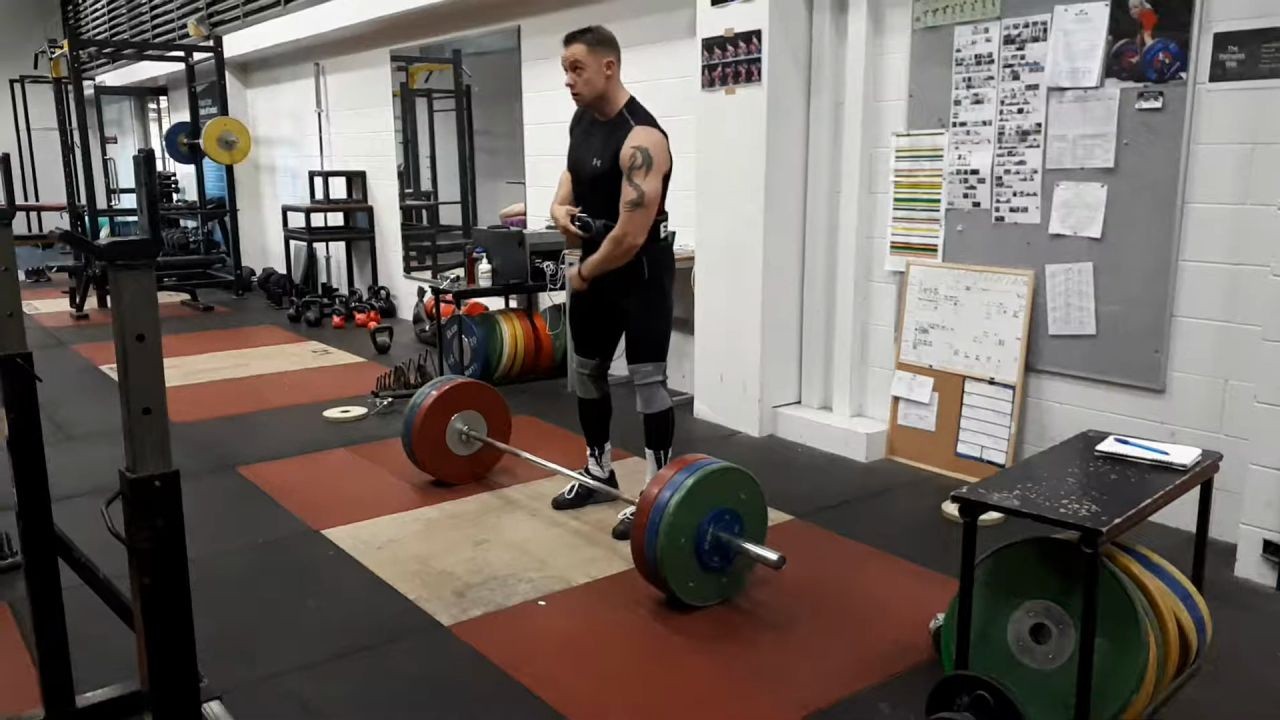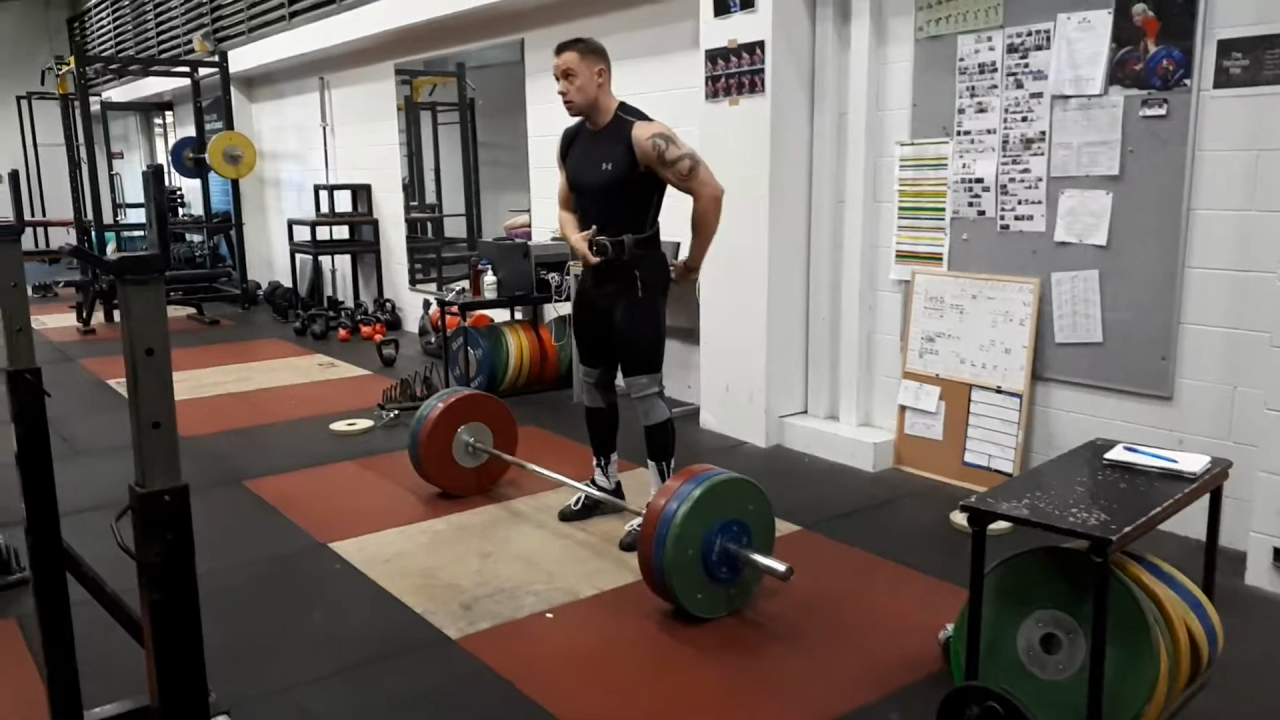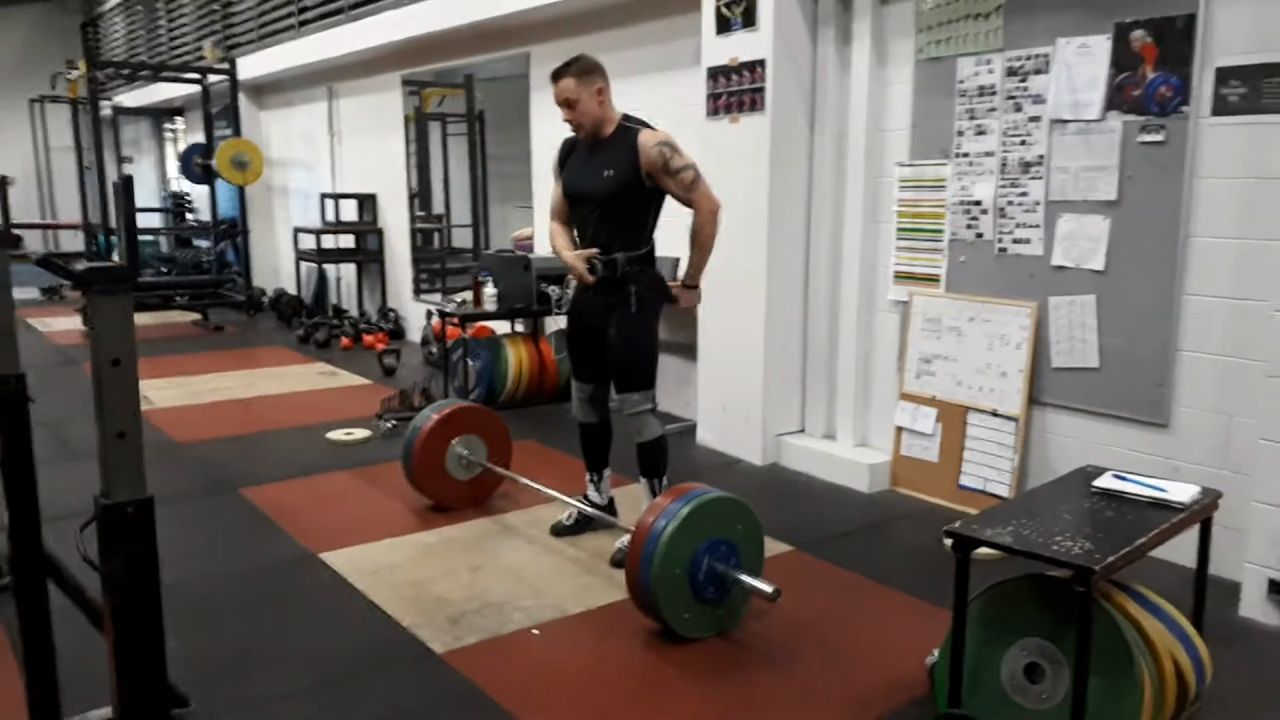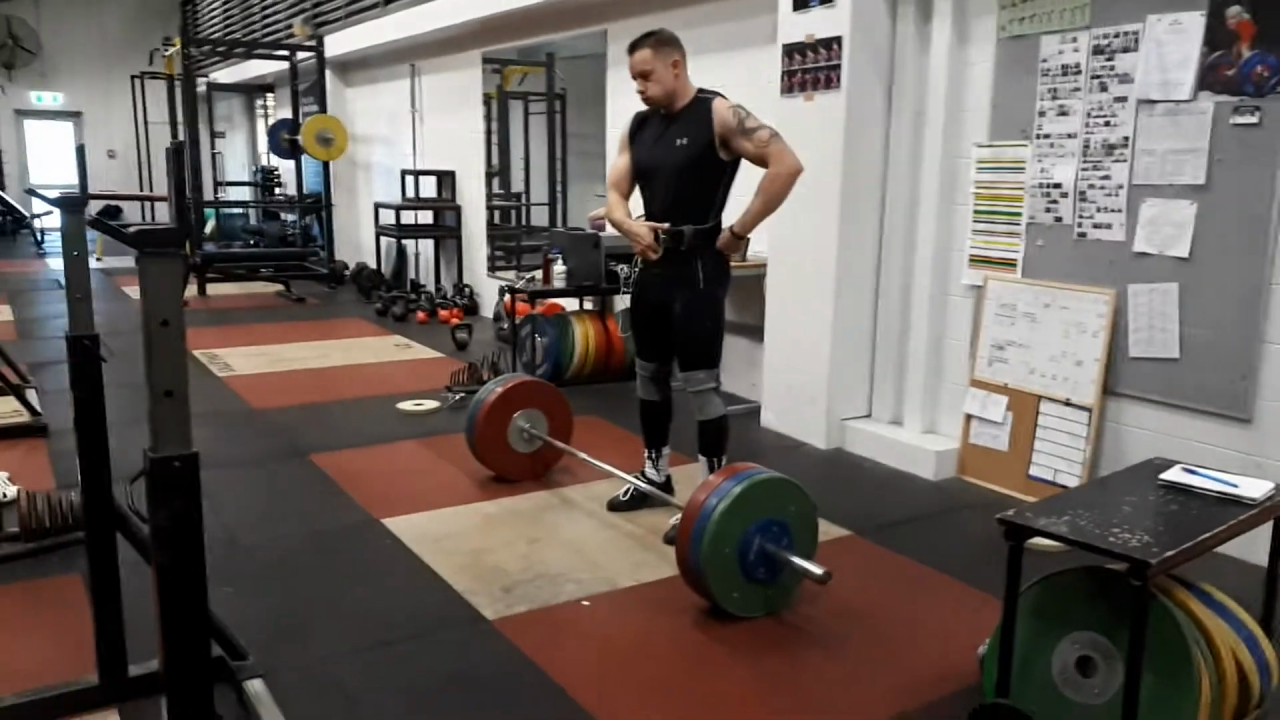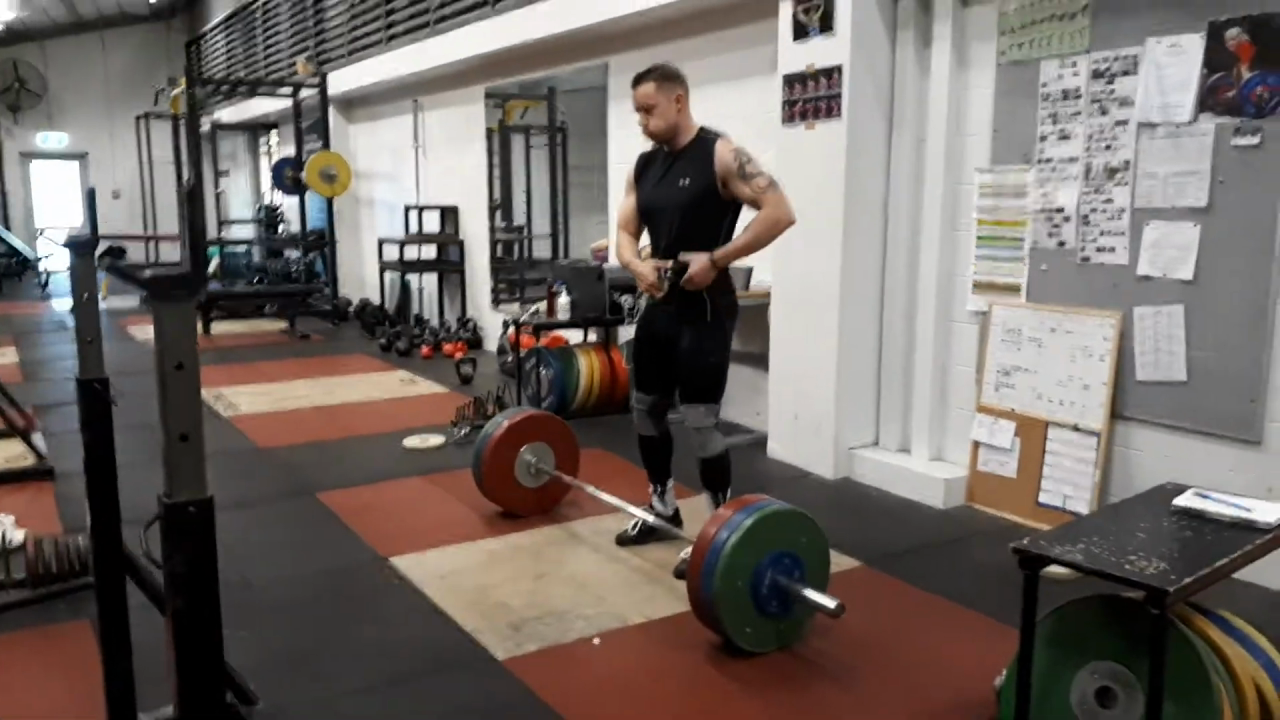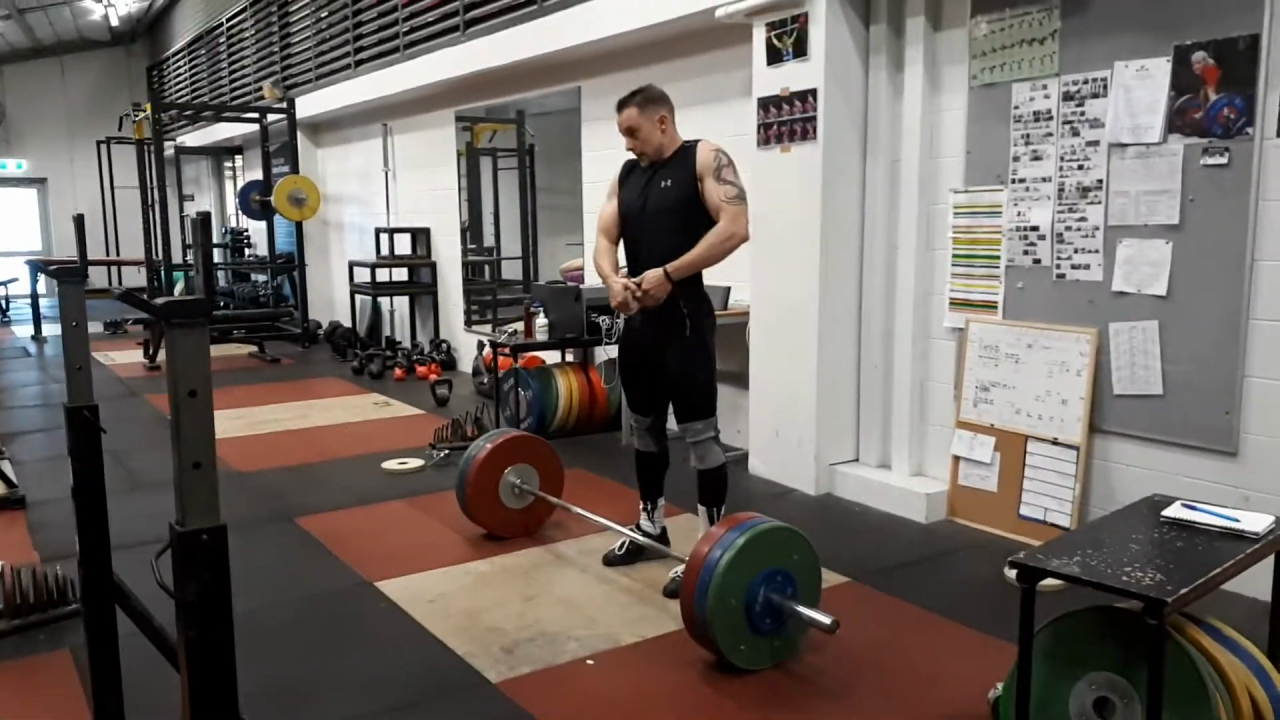
dt=0.5s
person 1, frame 1
left shoulder: (640, 139)
right shoulder: (582, 119)
left elbow: (632, 235)
left wrist: (584, 273)
right wrist: (559, 205)
left hip: (641, 268)
right hip: (593, 265)
left knee: (646, 378)
right knee: (586, 371)
right ankle: (598, 472)
person 1, frame 2
left shoulder: (643, 135)
right shoulder: (571, 141)
left elbow: (709, 191)
left wrist: (692, 264)
right wrist: (575, 237)
left hip: (637, 276)
right hip: (593, 276)
left knee: (644, 388)
right knee: (594, 382)
right ankle: (605, 482)
person 1, frame 3
left shoulder: (647, 144)
right shoulder: (569, 151)
left elbow: (706, 206)
right elbow: (559, 219)
left wrist: (690, 282)
right wrist: (569, 254)
left hip: (632, 290)
right hip: (588, 290)
left knee: (636, 405)
right knee: (587, 397)
right ankle: (598, 497)
person 1, frame 4
left shoulder: (719, 114)
right shoulder: (639, 127)
left elbow: (786, 165)
right elbow: (614, 194)
left wrist: (738, 231)
right wrist: (631, 226)
left hip: (696, 268)
right hip: (652, 267)
left knee: (700, 384)
right knee: (648, 375)
right ankle: (655, 474)
person 1, frame 5
left shoulder: (721, 155)
right shoulder: (644, 166)
left elbow: (780, 212)
right elbow: (625, 231)
left wrist: (716, 259)
right wrist: (637, 265)
left hip: (704, 305)
right hip: (660, 304)
left knee: (699, 420)
right knee: (646, 408)
right ankle: (663, 509)
person 1, frame 6
left shoulder: (706, 159)
right shoulder: (628, 174)
left elbow: (735, 229)
right elbow: (605, 237)
left wrist: (668, 275)
right wrist: (612, 278)
left hip: (684, 317)
right hip: (638, 319)
left knee: (699, 432)
right knee: (644, 427)
right ankle: (651, 528)
